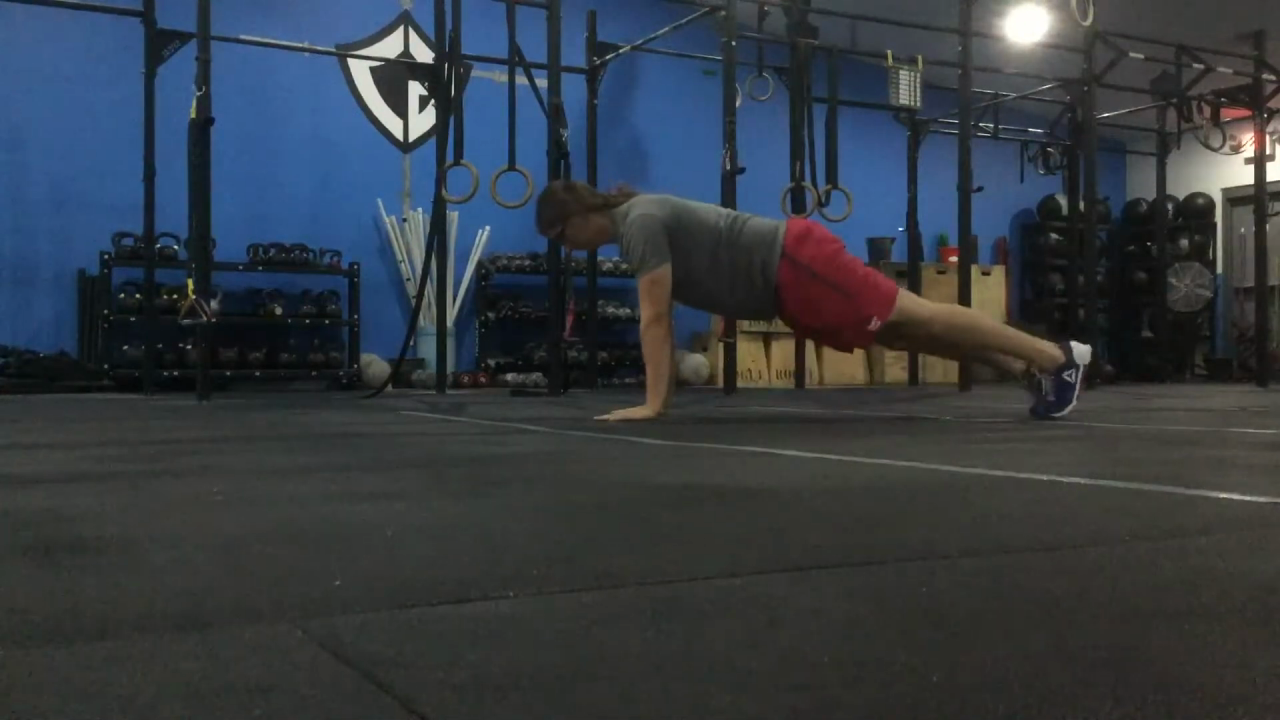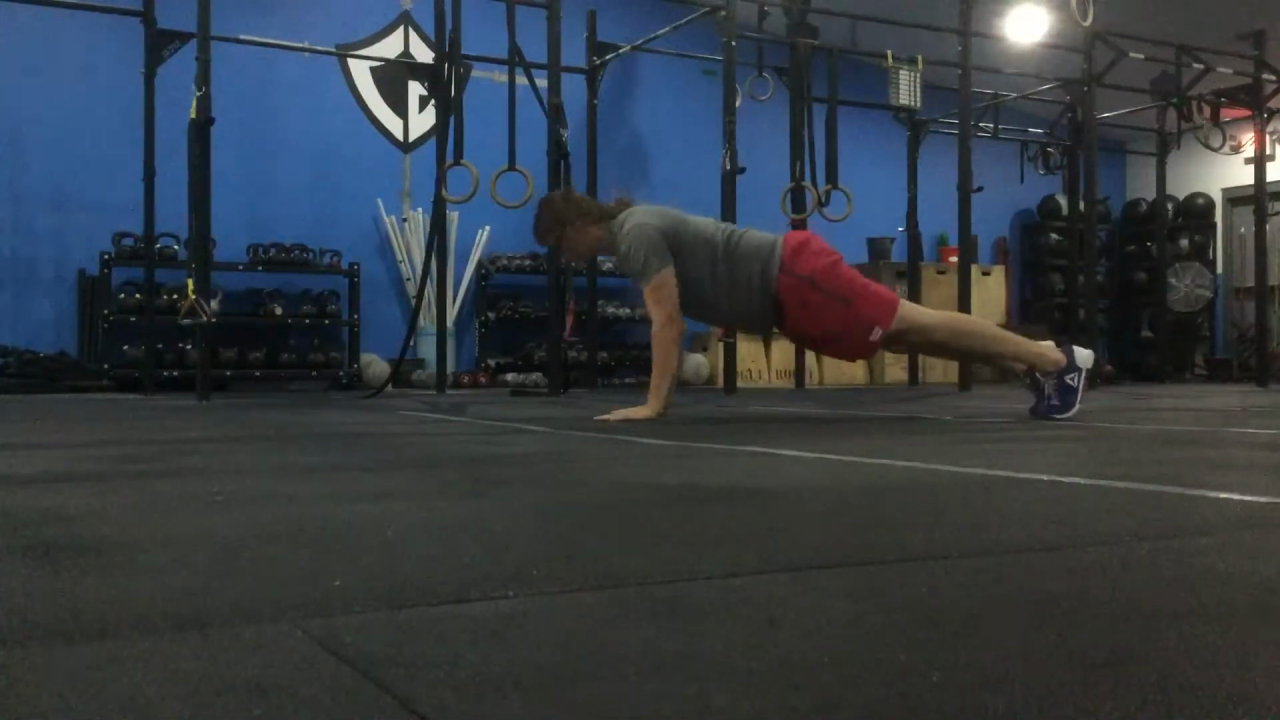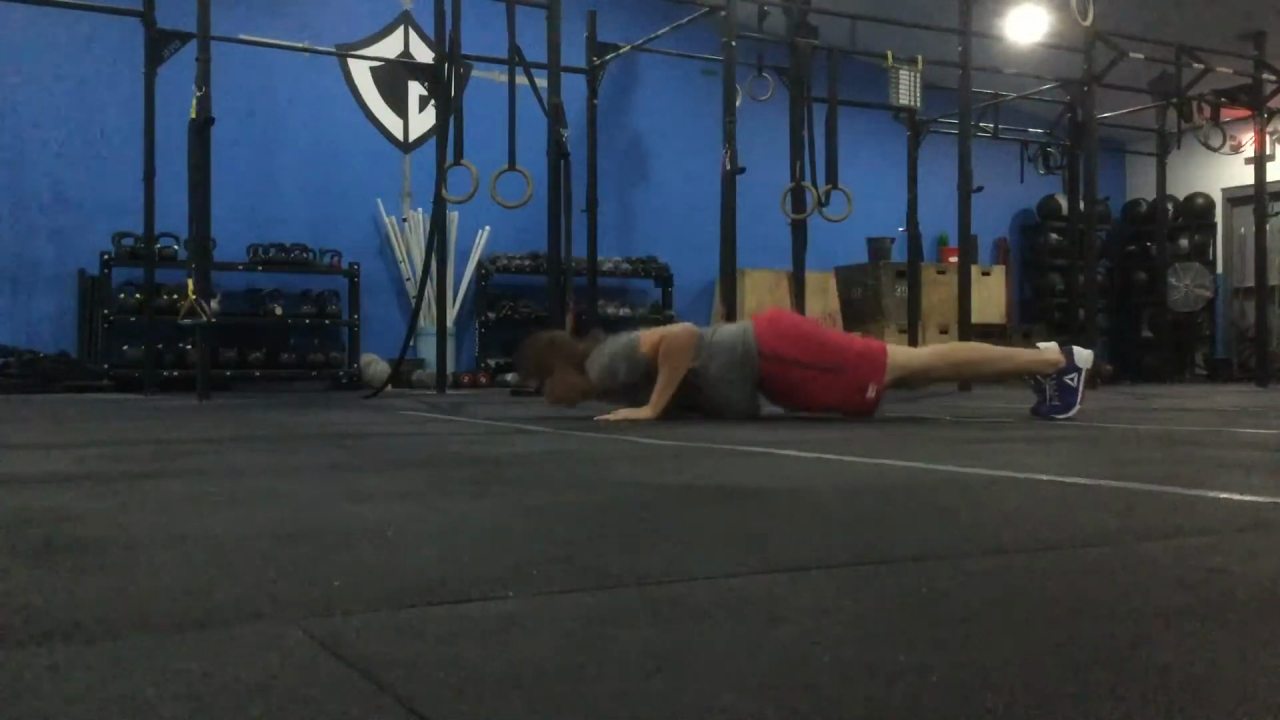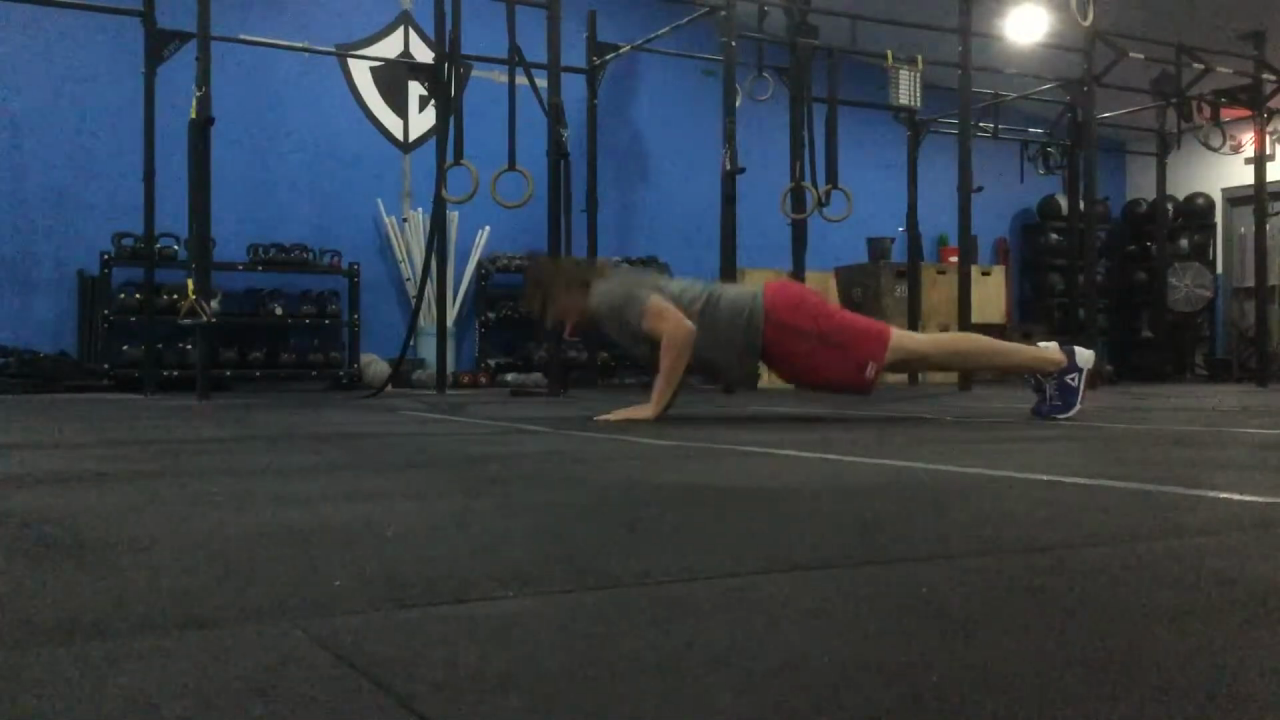
dt=0.5s
person 1, frame 1
left shoulder: (638, 224)
right shoulder: (639, 221)
left elbow: (654, 319)
right elbow: (660, 319)
left wrist: (652, 404)
right wrist: (661, 396)
left hip: (797, 262)
right hip: (789, 273)
left knee: (918, 318)
right knee: (901, 333)
left ankle: (1057, 357)
right ankle: (1028, 365)
person 1, frame 2
left shoulder: (636, 233)
right shoulder: (633, 228)
left elbow: (667, 322)
right elbow: (667, 321)
left wrist: (654, 404)
right wrist: (659, 395)
left hip: (794, 276)
right hip: (787, 284)
left knee: (918, 327)
right knee: (909, 337)
left ankle: (1057, 361)
right ankle: (1035, 362)
person 1, frame 3
left shoulder: (607, 369)
right shoulder: (607, 355)
left elbow: (681, 334)
left wrist: (652, 408)
right wrist: (656, 399)
left hip: (772, 355)
right hip: (766, 348)
left knee: (915, 365)
right knee: (909, 365)
left ankle: (1056, 361)
right ankle: (1038, 356)
person 1, frame 4
left shoulder: (609, 299)
right shoulder: (612, 282)
left elbow: (681, 330)
left wrist: (655, 407)
right wrist: (659, 398)
left hip: (776, 323)
right hip: (771, 317)
left knee: (914, 349)
right knee: (912, 352)
left ankle: (1056, 361)
right ankle: (1042, 357)
